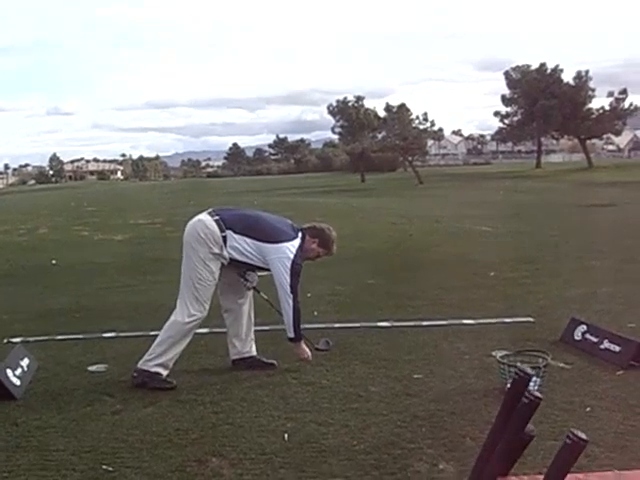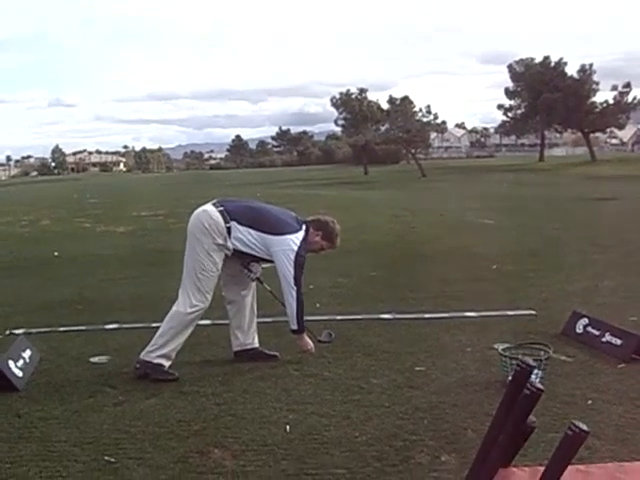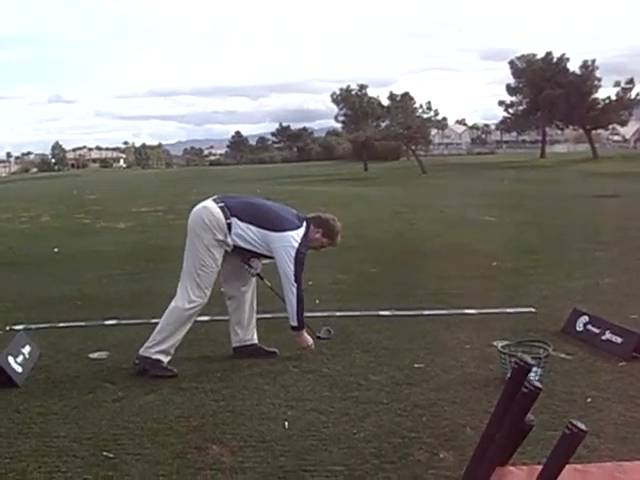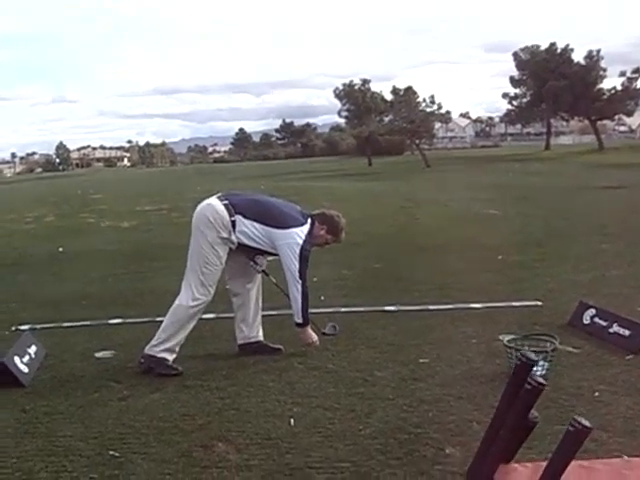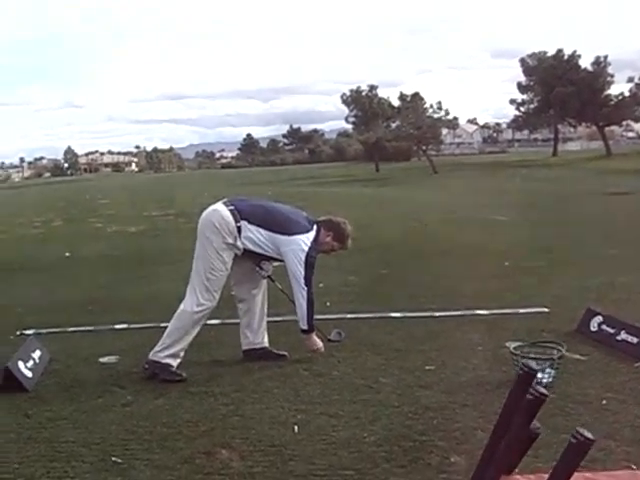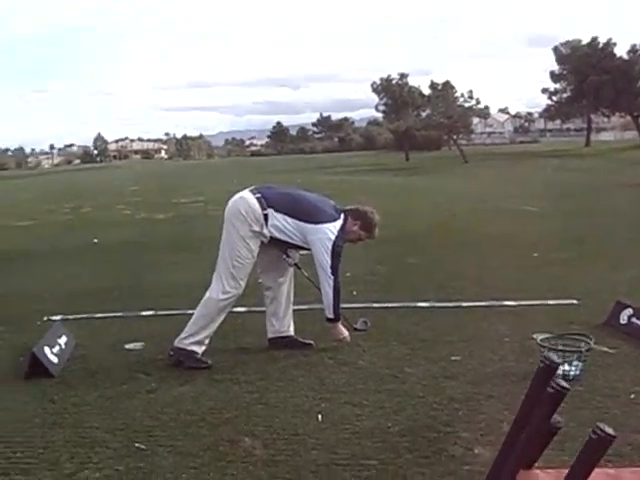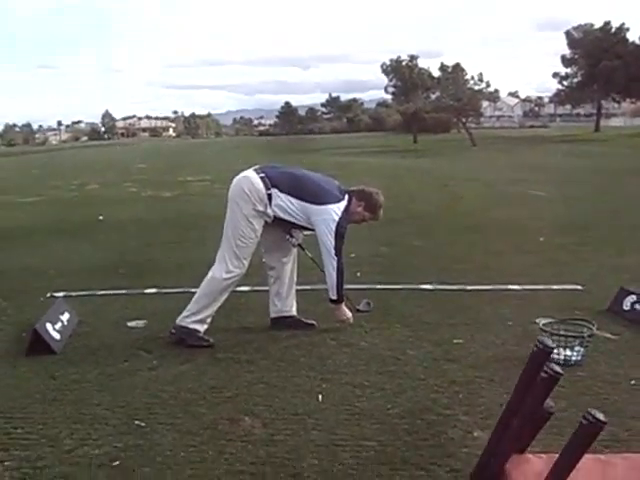
dt=0.1s
person 1, frame 1
left shoulder: (291, 232)
right shoulder: (288, 251)
right elbow: (289, 298)
left wrist: (249, 271)
right wrist: (297, 342)
left hip: (210, 227)
right hip: (207, 235)
left knee: (238, 294)
right knee: (193, 310)
left ankle: (243, 355)
right ankle: (149, 370)
person 1, frame 2
left shoulder: (295, 224)
right shoulder: (292, 244)
right elbow: (293, 289)
left wrist: (253, 262)
right wrist: (300, 334)
left hip: (213, 218)
right hip: (211, 226)
left knee: (241, 285)
right knee: (196, 301)
left ankle: (245, 346)
right ankle: (151, 361)
person 1, frame 3
left shoulder: (295, 221)
right shoulder: (292, 240)
right elbow: (293, 286)
left wrist: (253, 258)
right wrist: (299, 331)
left hip: (215, 214)
right hip: (212, 222)
left knee: (242, 281)
right knee: (194, 296)
left ankle: (244, 342)
right ankle: (150, 357)
person 1, frame 4
left shoulder: (300, 218)
right shoulder: (297, 237)
right elbow: (298, 283)
left wrist: (258, 255)
right wrist: (304, 327)
left hip: (219, 211)
right hip: (216, 219)
left knee: (247, 278)
right knee: (198, 293)
left ankle: (249, 340)
right ankle: (155, 355)
person 1, frame 5
left shoulder: (306, 224)
right shoulder: (303, 244)
right elbow: (303, 290)
left wrist: (263, 260)
right wrist: (309, 334)
left hip: (225, 216)
right hip: (222, 225)
left knee: (253, 284)
right knee: (203, 299)
left ankle: (254, 345)
right ankle: (160, 360)
person 1, frame 6
left shoulder: (333, 213)
right shoulder: (330, 232)
right elbow: (329, 278)
left wrist: (290, 248)
right wrist: (335, 323)
left hip: (251, 205)
right hip: (249, 213)
left knee: (279, 272)
right knee: (229, 287)
left ankle: (280, 334)
right ankle: (185, 348)
person 1, frame 7
left shoulder: (338, 193)
right shoulder: (333, 213)
right elbow: (333, 259)
left wrist: (294, 229)
right wrist: (338, 304)
left hip: (256, 184)
right hip: (252, 192)
left knee: (283, 252)
right knee: (233, 265)
left ankle: (283, 314)
right ankle: (187, 326)
